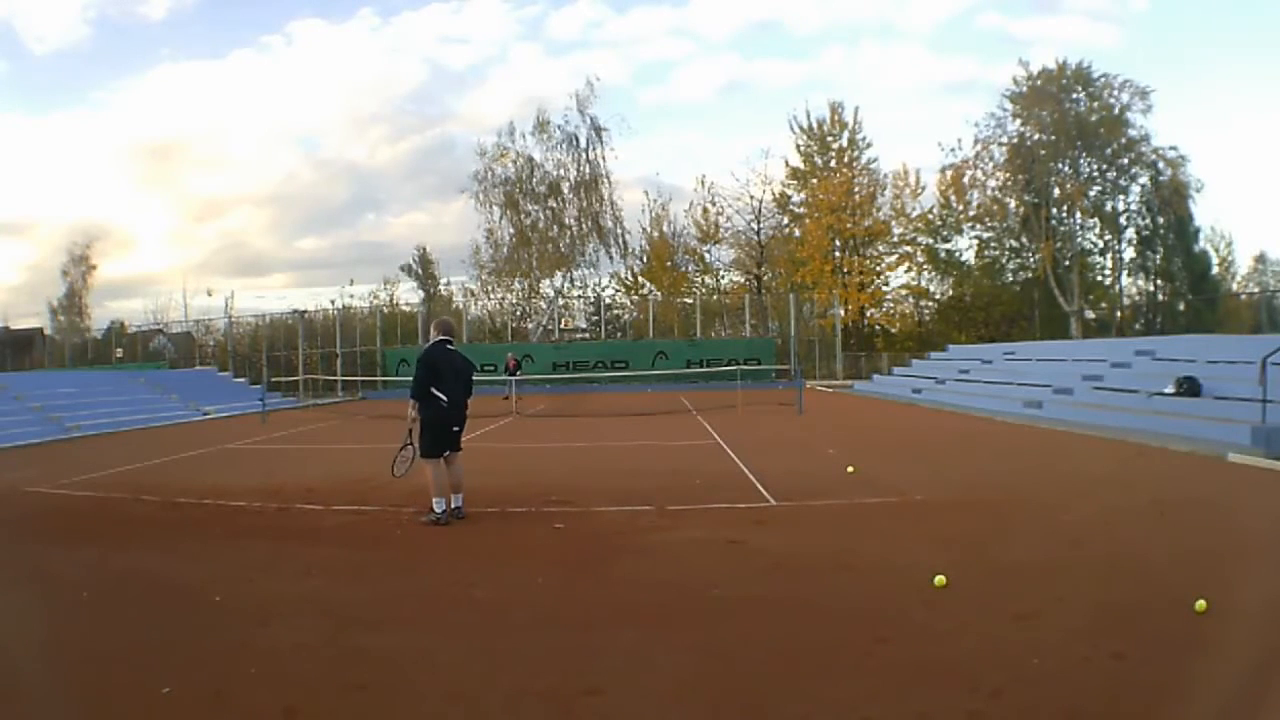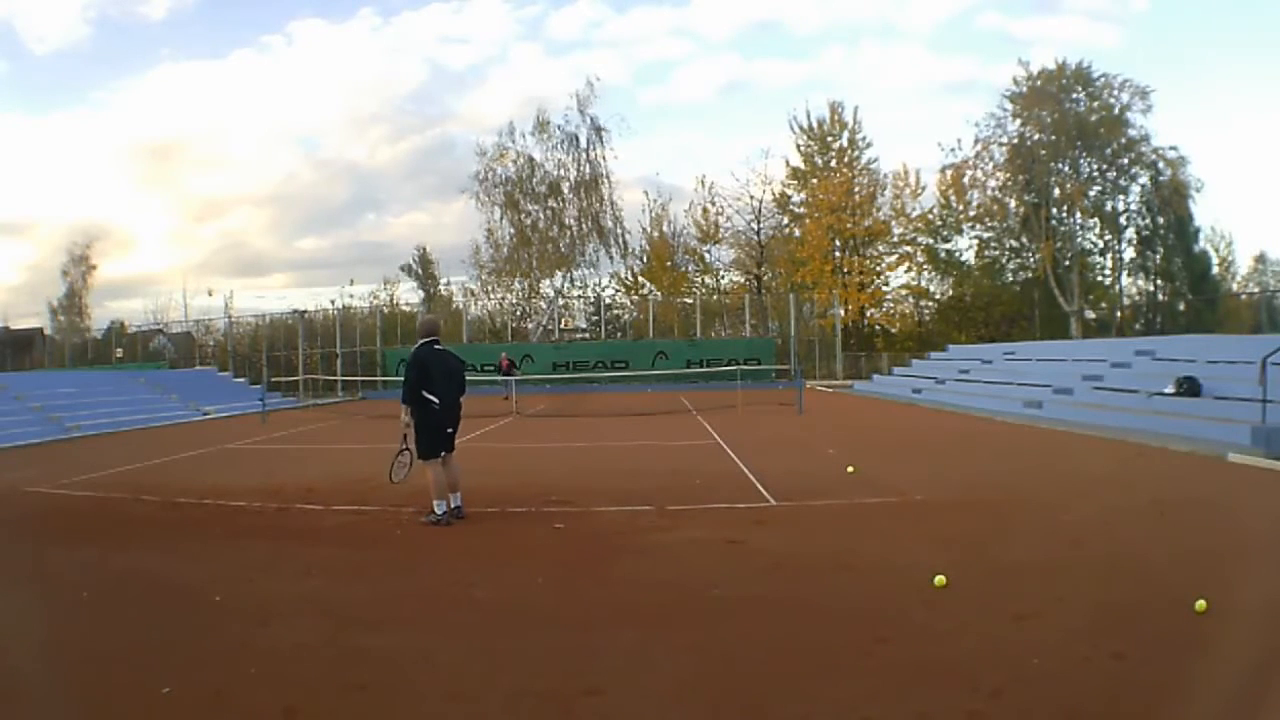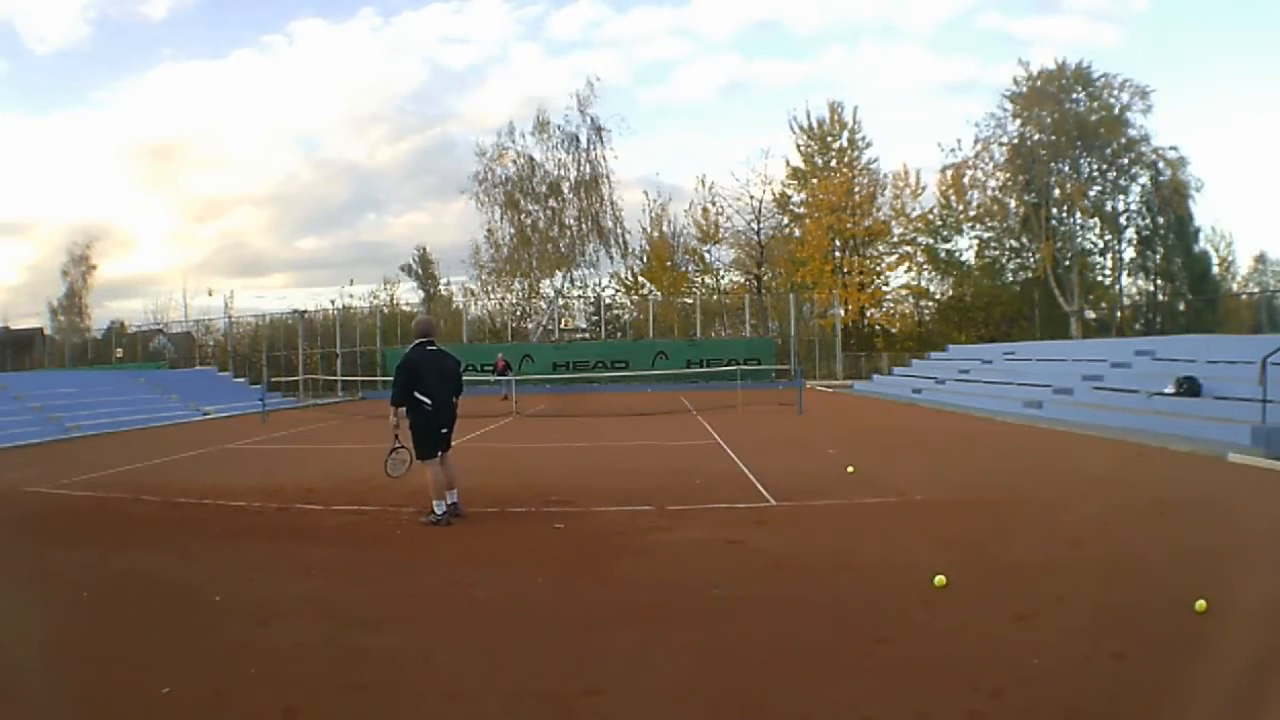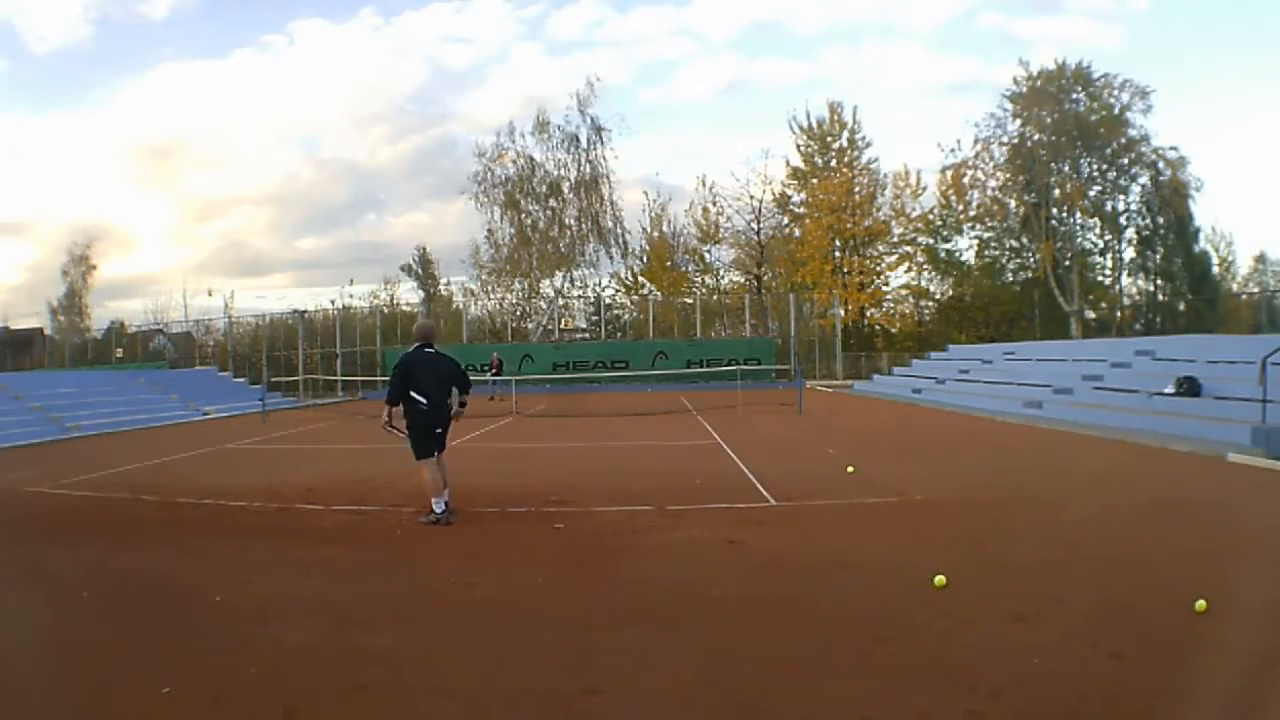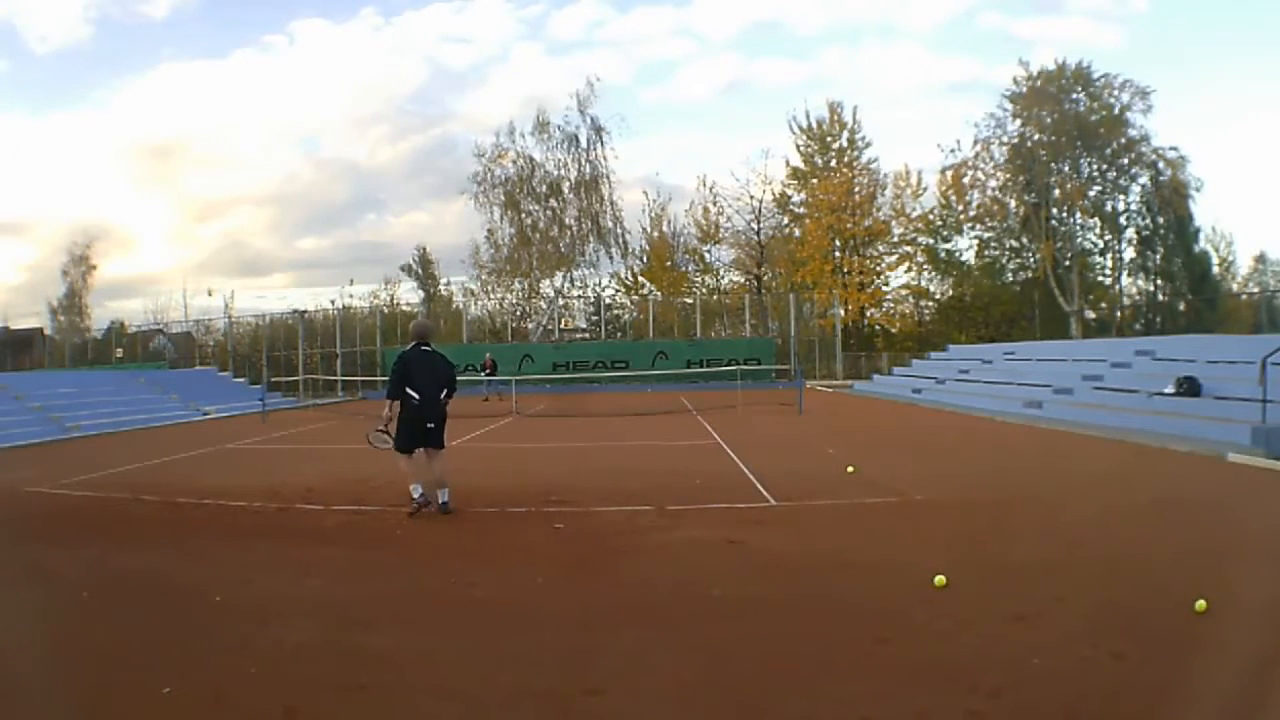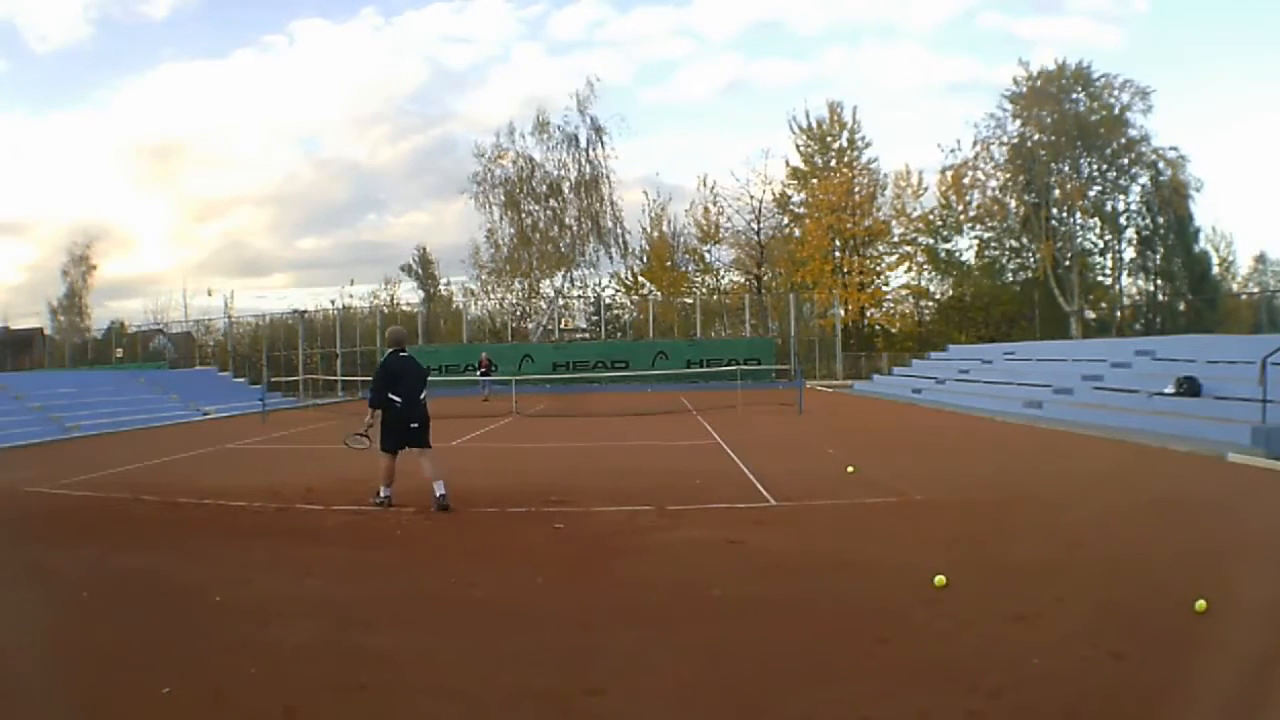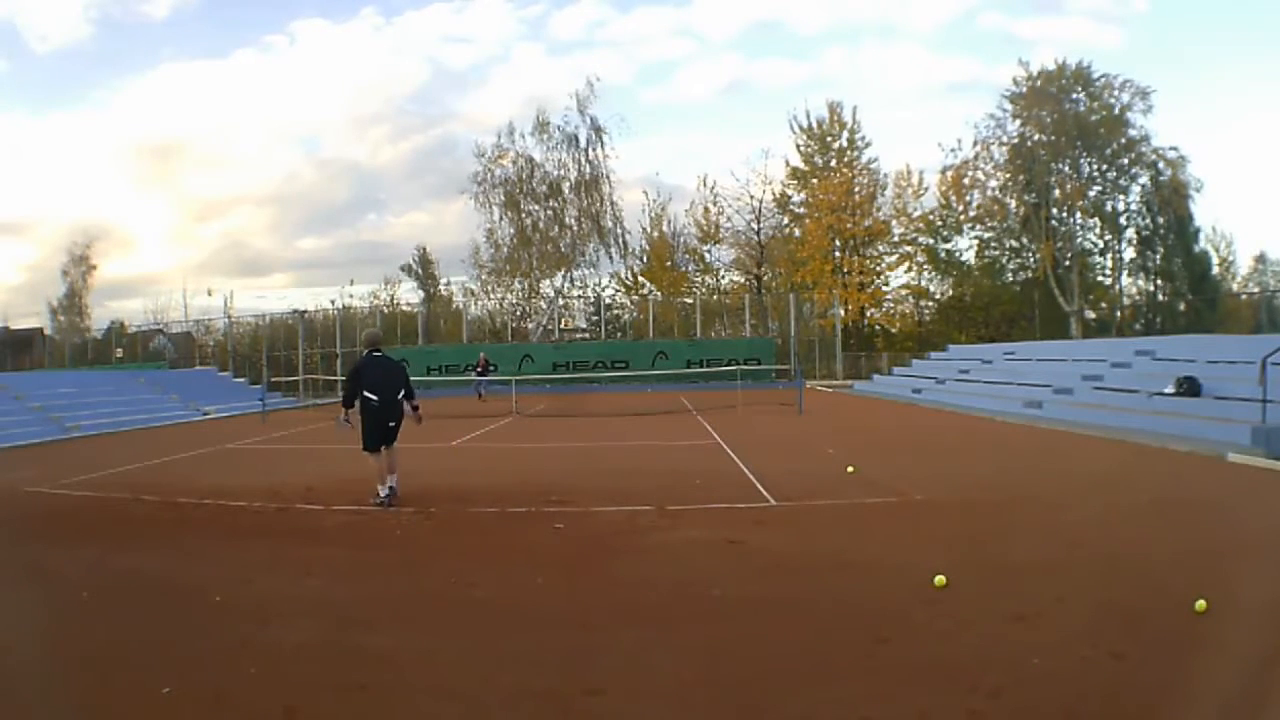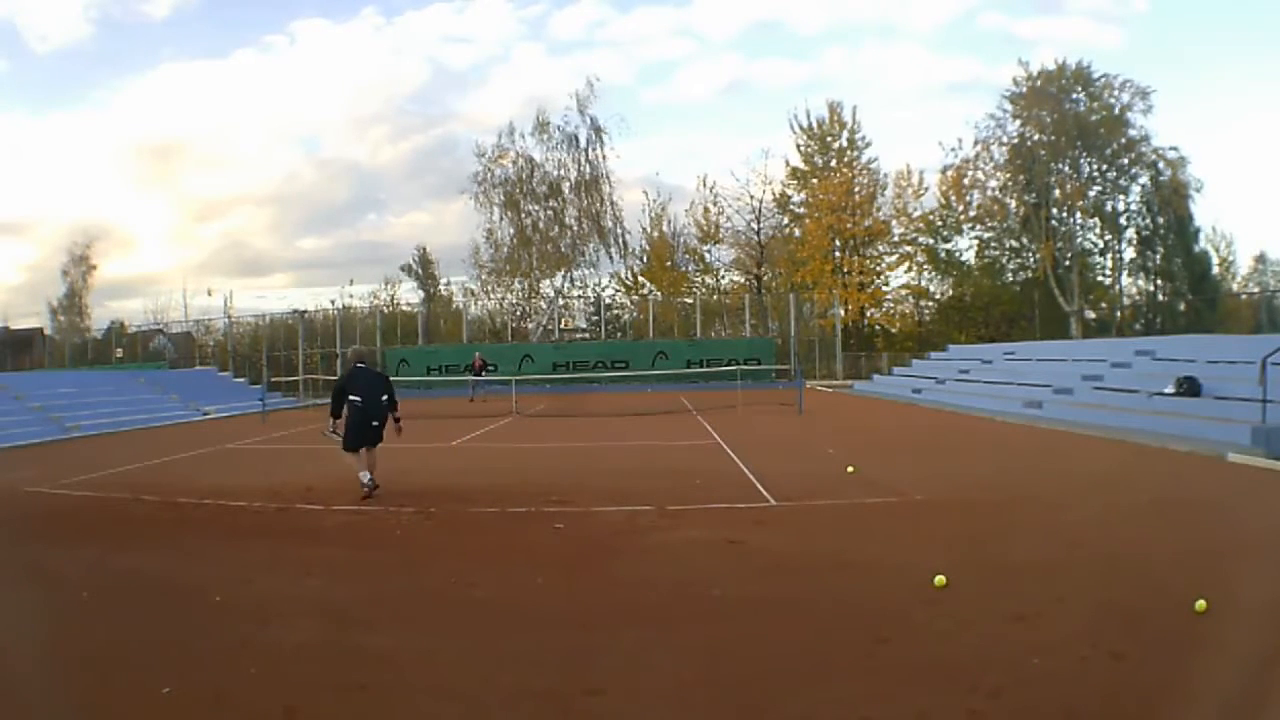
dt=0.3s
person 1, frame 1
left shoulder: (430, 353)
right shoulder: (462, 359)
left elbow: (419, 383)
right elbow: (467, 389)
left wrist: (413, 408)
left hip: (434, 415)
right hip: (457, 414)
left knee: (432, 462)
right knee: (452, 459)
left ankle: (439, 511)
right ankle: (457, 507)
person 1, frame 2
left shoulder: (418, 356)
right shoulder: (452, 358)
left elbow: (410, 387)
right elbow: (461, 387)
left wrist: (405, 412)
left hip: (428, 416)
right hip: (451, 414)
left knee: (431, 463)
right knee: (448, 459)
left ankle: (440, 512)
right ankle: (456, 506)
person 1, frame 3
left shoulder: (410, 358)
right shoulder: (448, 358)
left elbow: (400, 389)
right elbow: (457, 387)
left wrist: (395, 414)
left hip: (423, 417)
right hip: (446, 414)
left knee: (429, 463)
right knee: (444, 458)
left ankle: (440, 512)
right ankle: (453, 504)
person 1, frame 4
left shoulder: (407, 360)
right shoulder: (447, 361)
left elbow: (395, 389)
right elbow: (464, 384)
left wrist: (387, 412)
right wrist: (461, 406)
left hip: (419, 418)
right hip: (442, 416)
left knee: (427, 462)
right knee: (437, 458)
left ankle: (439, 511)
right ankle: (443, 503)
person 1, frame 5
left shoulder: (405, 357)
right shoulder: (441, 360)
left elbow: (394, 385)
right elbow: (451, 386)
left wrist: (388, 408)
right wrist: (442, 403)
left hip: (412, 413)
right hip: (436, 413)
left knee: (405, 454)
right knee: (435, 455)
left ankle: (419, 496)
right ankle: (443, 500)
person 1, frame 6
left shoulder: (386, 365)
right shoulder: (416, 364)
left elbow: (377, 392)
left wrist: (370, 416)
left hip: (395, 416)
right hip: (419, 414)
left knee: (388, 455)
right knee: (424, 454)
left ankle: (384, 496)
right ankle: (440, 495)
person 1, frame 7
left shoulder: (360, 365)
right shoulder: (396, 365)
left elbow: (350, 391)
right elbow: (408, 388)
left wrist: (345, 411)
right wrist: (415, 409)
left hip: (373, 414)
right hip: (395, 412)
left knee: (375, 453)
right knee: (389, 448)
left ankle: (384, 495)
right ankle: (392, 486)
person 1, frame 8
left shoulder: (346, 377)
right shoulder: (380, 375)
left elbow: (337, 400)
right elbow: (391, 399)
left wrist: (333, 422)
right wrist: (397, 420)
left hip: (358, 415)
right hip: (379, 414)
left knee: (351, 452)
right knee: (370, 448)
left ankle: (368, 481)
right ankle: (368, 484)
